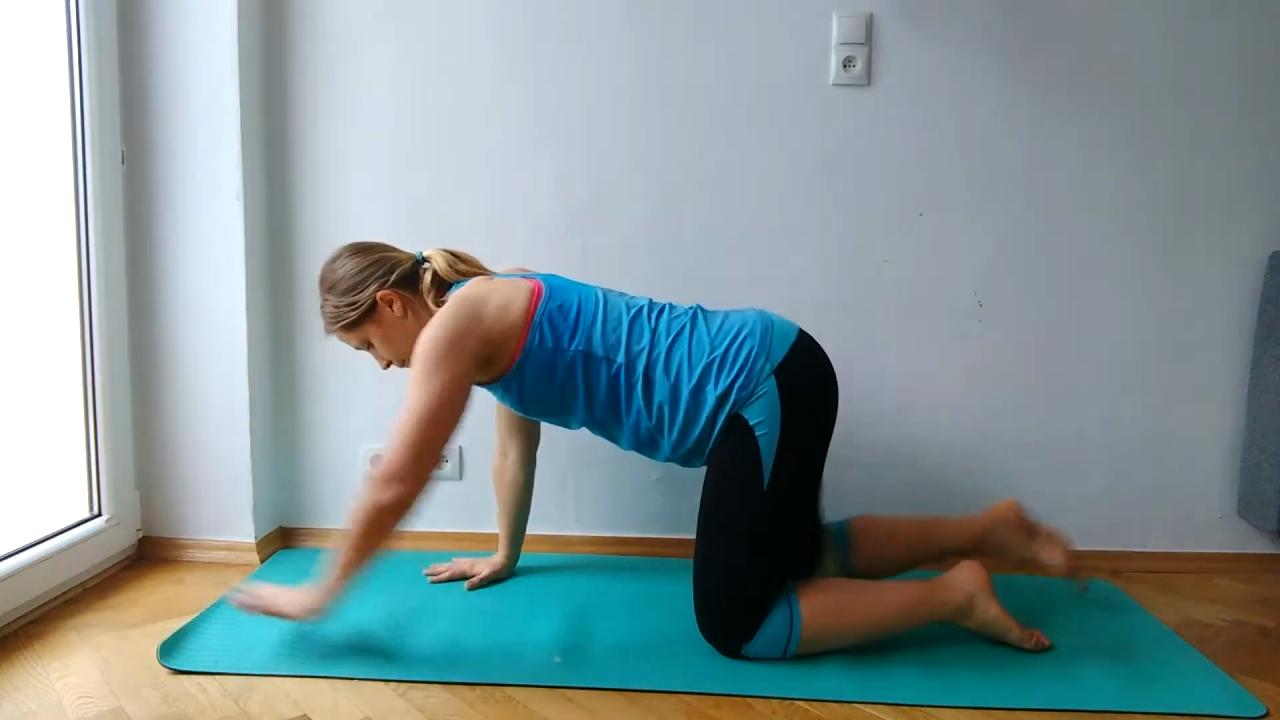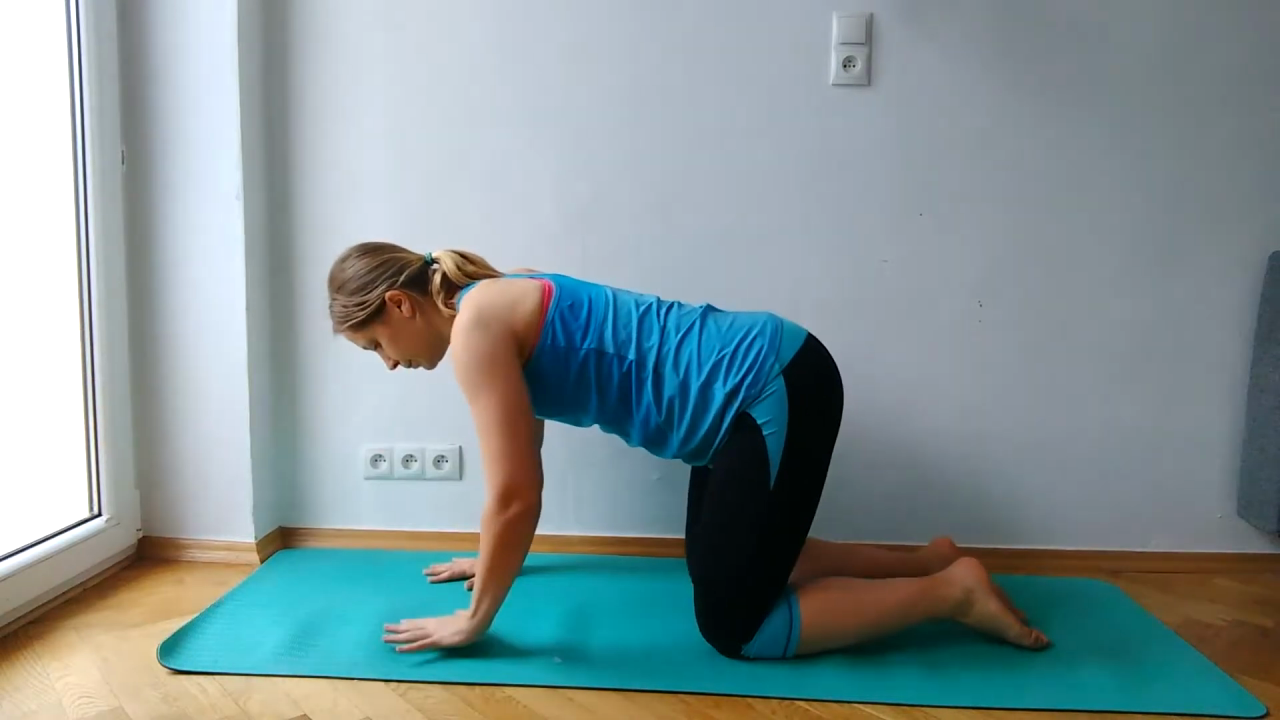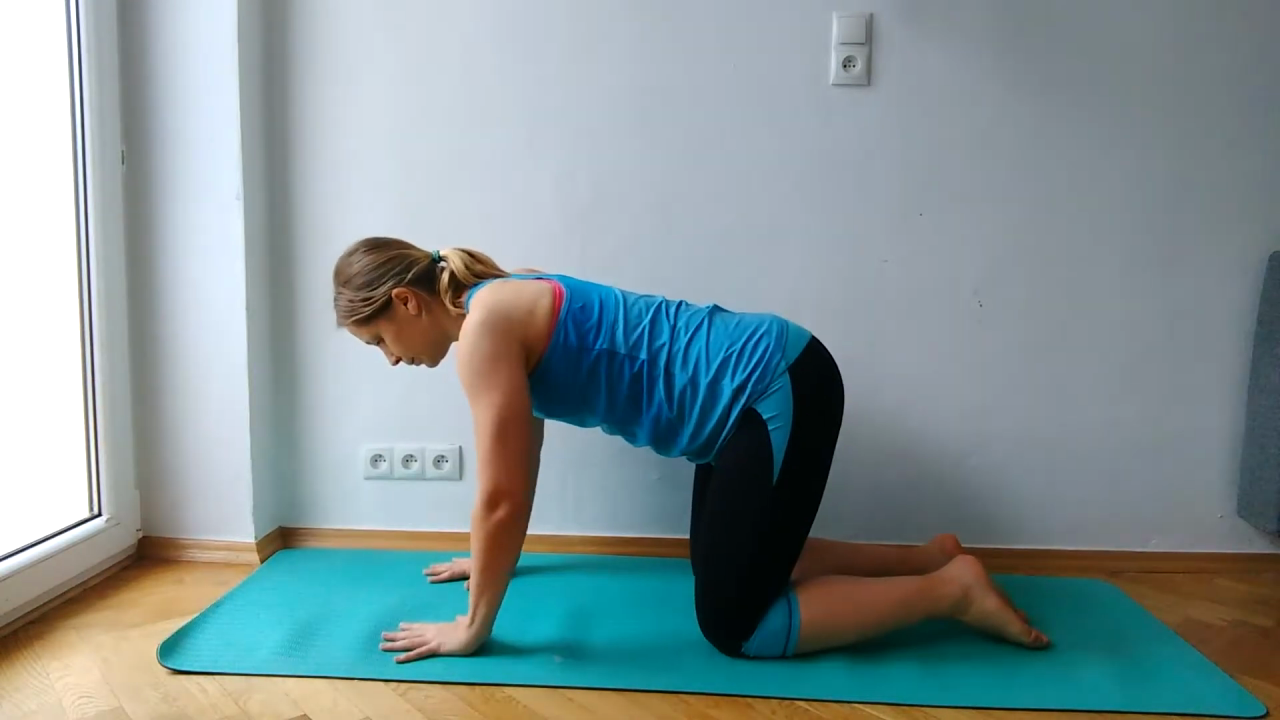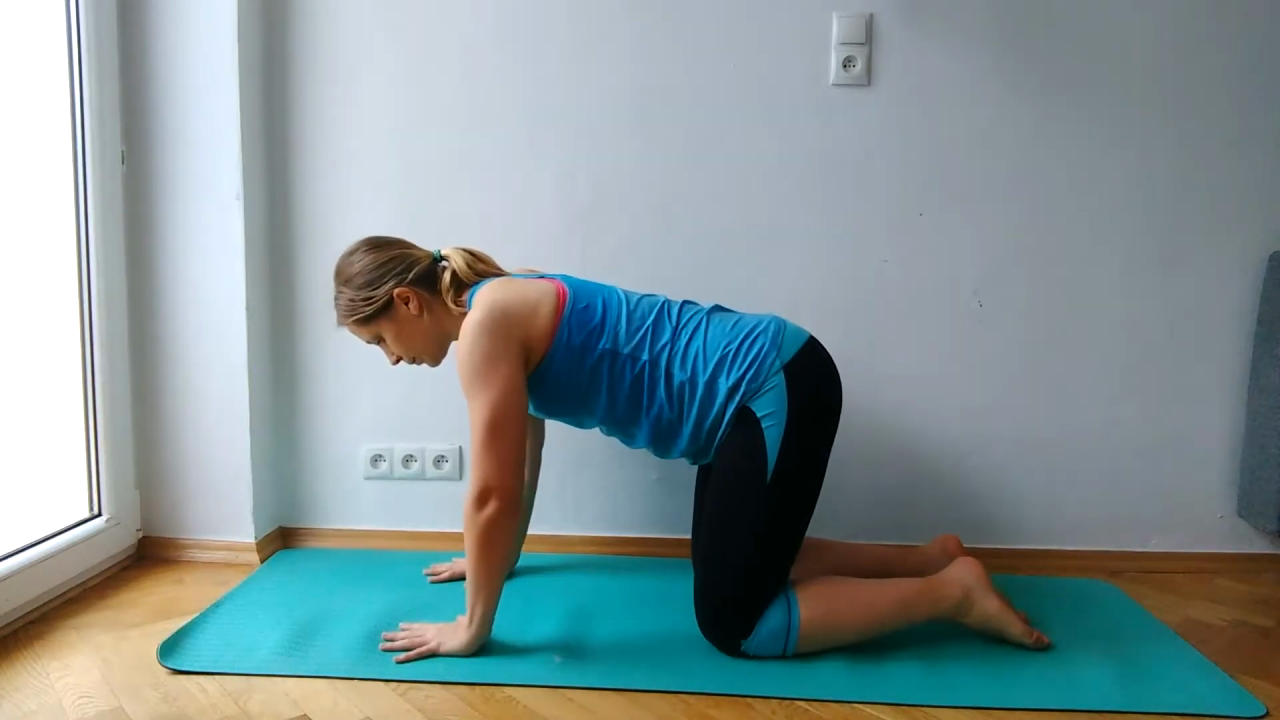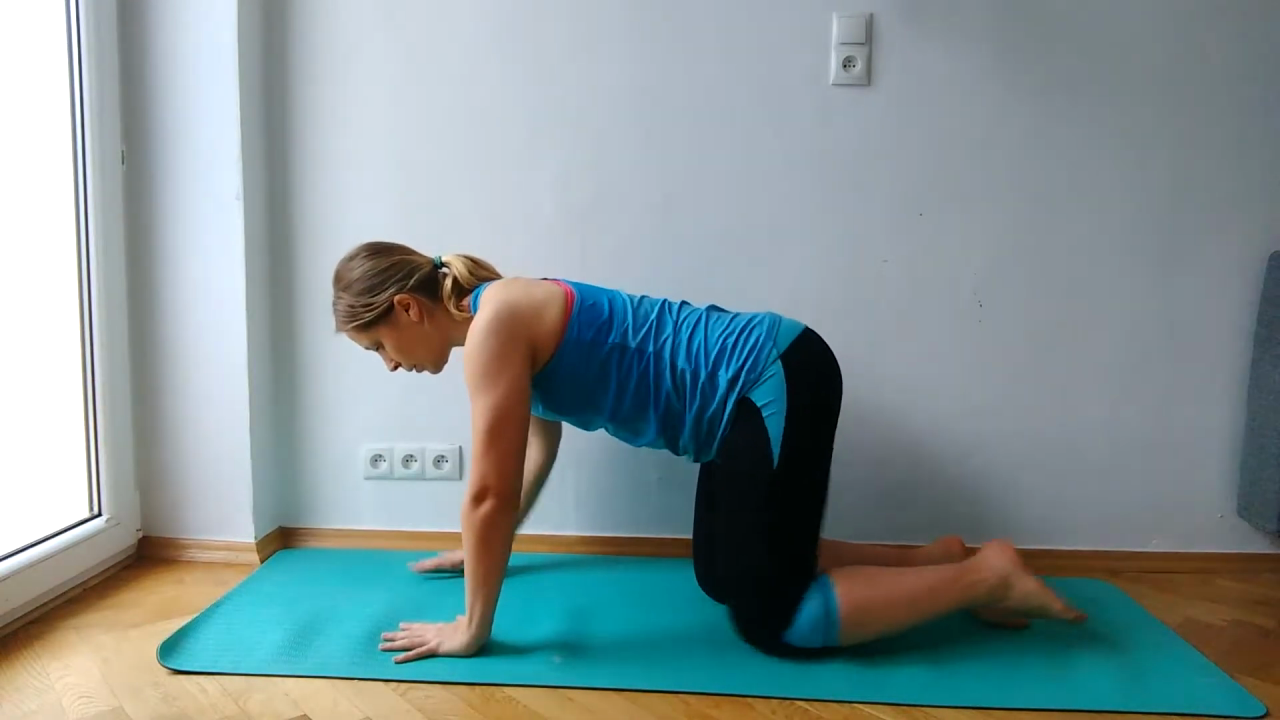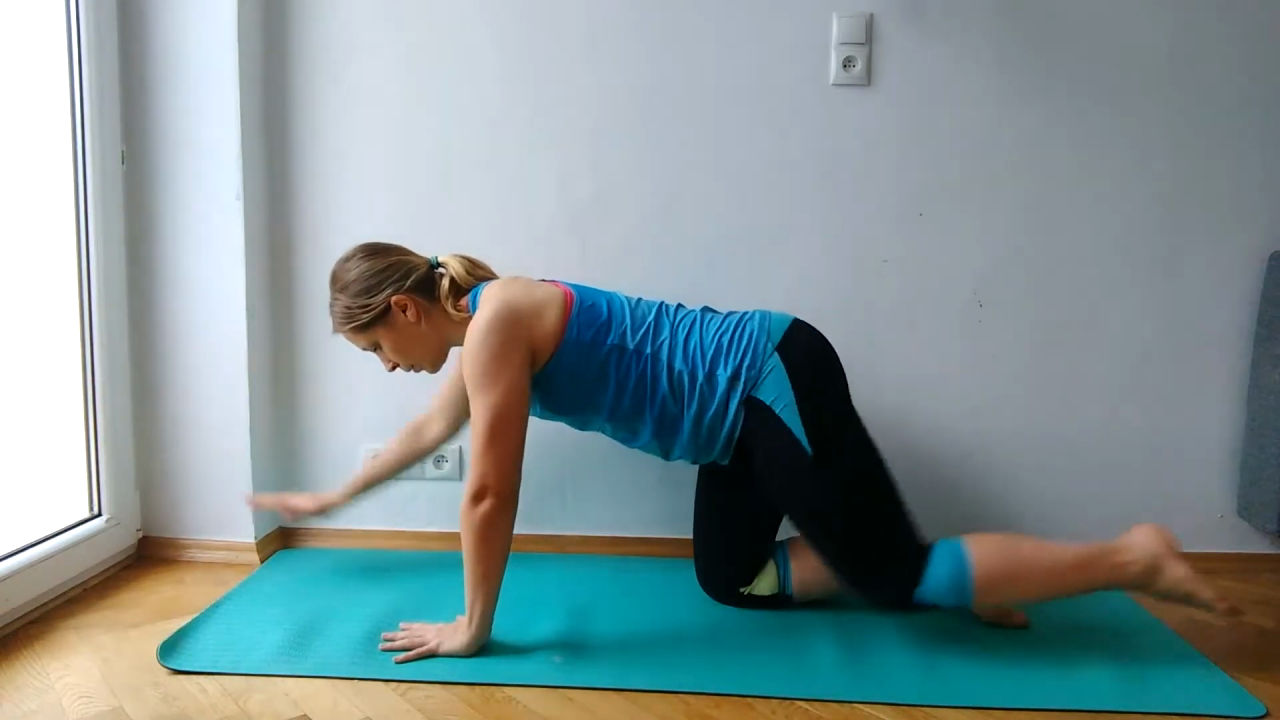
dt=0.3s
person 1, frame 1
left shoulder: (457, 322)
right shoulder: (492, 311)
left elbow: (394, 485)
right elbow: (516, 437)
left wrist: (318, 594)
right wrist: (502, 554)
left hip: (762, 390)
right hip: (765, 373)
left knee: (733, 623)
right knee: (801, 548)
left ankle: (955, 593)
right ankle: (1000, 526)
person 1, frame 2
left shoulder: (476, 325)
right shoulder: (500, 305)
left elbow: (515, 494)
right elbow: (523, 448)
left wrist: (473, 620)
right wrist: (493, 558)
left hip: (773, 393)
right hip: (757, 386)
left knee: (732, 624)
right knee: (727, 569)
left ankle: (951, 591)
right ankle: (932, 559)
person 1, frame 3
left shoulder: (482, 327)
right shoulder: (504, 306)
left elbow: (502, 496)
right elbow: (524, 453)
left wrist: (472, 627)
right wrist: (492, 557)
left hip: (776, 390)
right hip: (756, 388)
left knee: (732, 624)
right knee: (736, 566)
left ankle: (952, 589)
right ankle: (928, 558)
person 1, frame 4
left shoulder: (485, 324)
right shoulder: (504, 313)
left elbow: (491, 493)
right elbow: (523, 463)
left wrist: (472, 628)
right wrist: (499, 558)
left hip: (775, 389)
right hip: (753, 388)
left knee: (732, 622)
right knee: (739, 563)
left ankle: (951, 591)
right ankle: (929, 558)
person 1, frame 5
left shoulder: (492, 327)
right shoulder: (507, 320)
left elbow: (490, 492)
right elbow: (538, 452)
left wrist: (471, 627)
right wrist: (483, 554)
left hip: (776, 383)
right hip: (755, 391)
left knee: (770, 622)
right knee: (722, 576)
left ankle: (984, 576)
right ankle: (934, 559)
person 1, frame 6
left shoulder: (491, 326)
right shoulder: (485, 320)
left elbow: (488, 495)
right elbow: (430, 425)
left wrist: (471, 627)
right wrist: (329, 495)
left hip: (770, 379)
right hip: (746, 401)
left knee: (898, 579)
right knee: (729, 577)
left ankle: (1138, 557)
right ankle: (941, 570)
